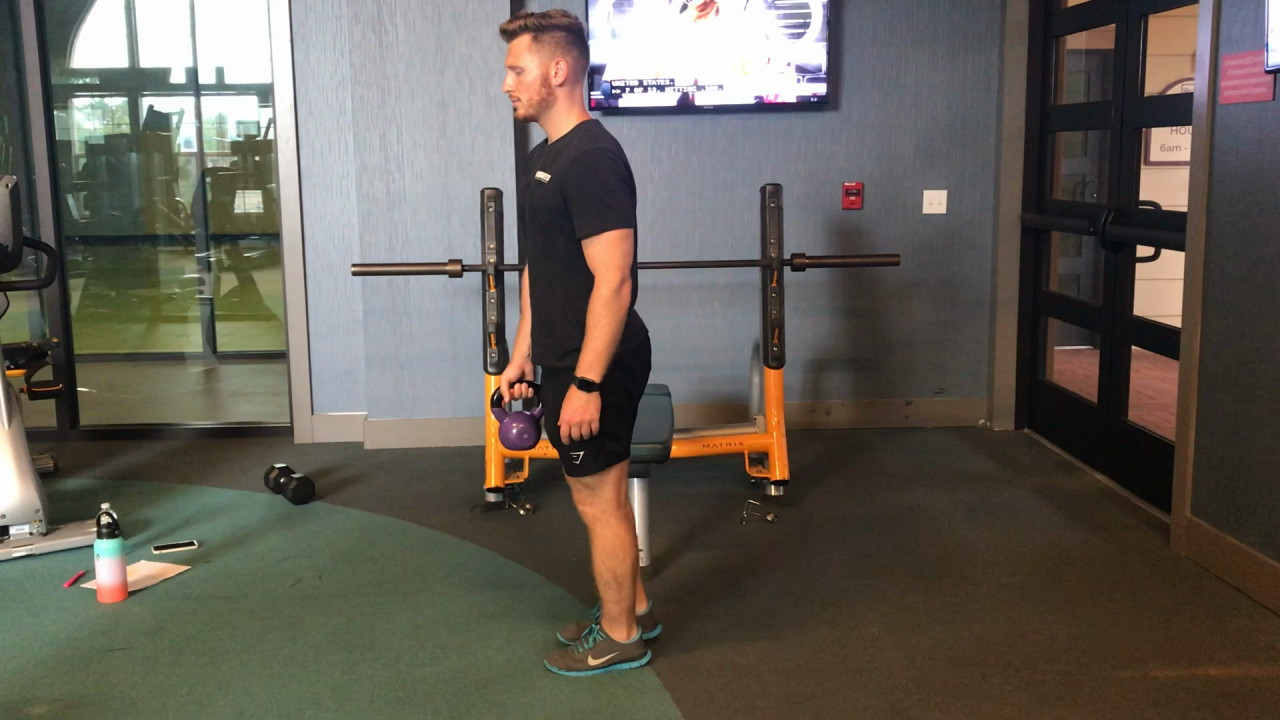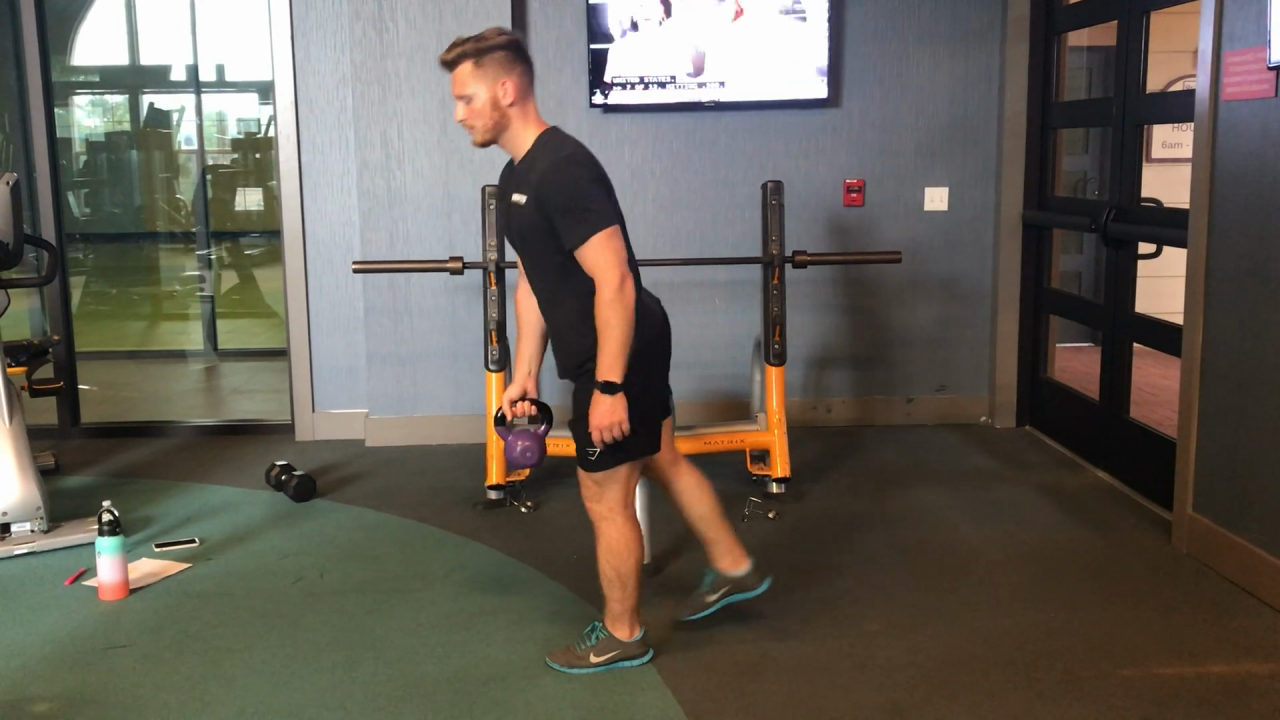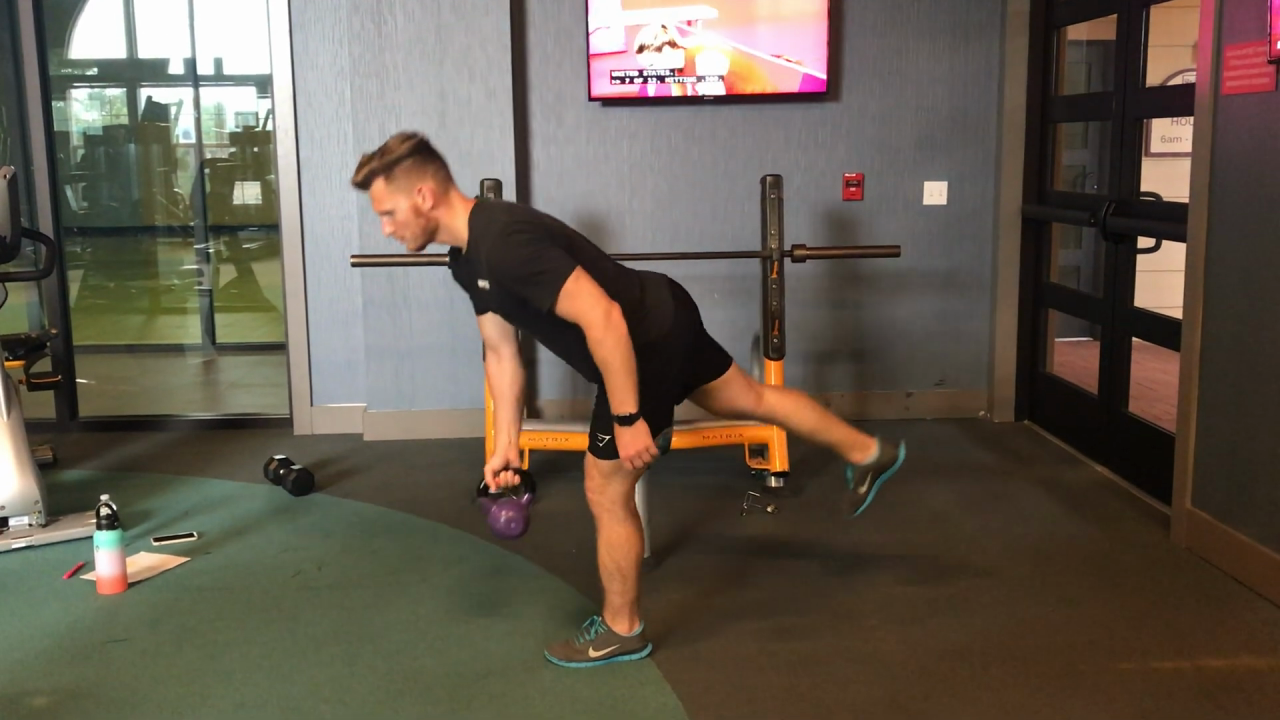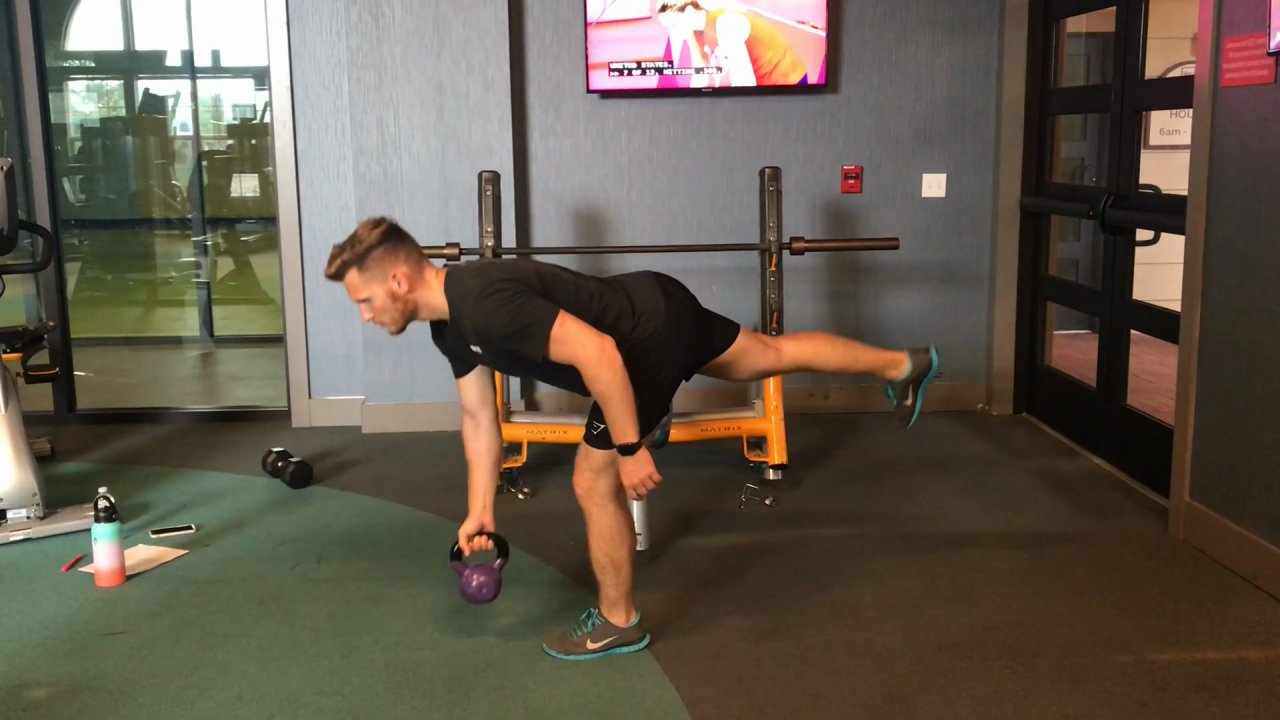
dt=0.5s
person 1, frame 1
left shoulder: (593, 160)
right shoulder: (545, 157)
left elbow: (614, 284)
left wrist: (586, 383)
right wrist: (523, 352)
left hip: (594, 364)
right hip: (567, 358)
left knee: (598, 500)
right knee: (604, 491)
left ankle: (620, 639)
right ankle: (630, 607)
person 1, frame 2
left shoulder: (561, 169)
right shoulder: (517, 175)
left elbow: (614, 282)
right elbow: (531, 282)
left wrist: (608, 387)
right wrist: (524, 374)
left hip: (618, 358)
right hip: (609, 354)
left knee: (606, 497)
right knee: (662, 460)
left ankle: (622, 637)
right ankle: (734, 567)
person 1, frame 3
left shoulder: (504, 243)
right shoulder: (468, 257)
left elbow: (604, 319)
right elbow: (501, 353)
left wrist: (627, 420)
right wrist: (505, 445)
left hip: (650, 336)
right hip: (661, 320)
left knee: (606, 489)
right knee: (748, 399)
left ankle: (621, 631)
right ankle: (865, 454)
person 1, frame 4
left shoulder: (486, 305)
right shoulder: (451, 322)
left elbow: (598, 354)
right elbow: (479, 418)
left wrist: (629, 449)
right wrist: (480, 511)
left hip: (650, 334)
right hip: (658, 308)
left knee: (594, 483)
right knee: (770, 355)
left ankle: (618, 622)
right ankle: (900, 367)
